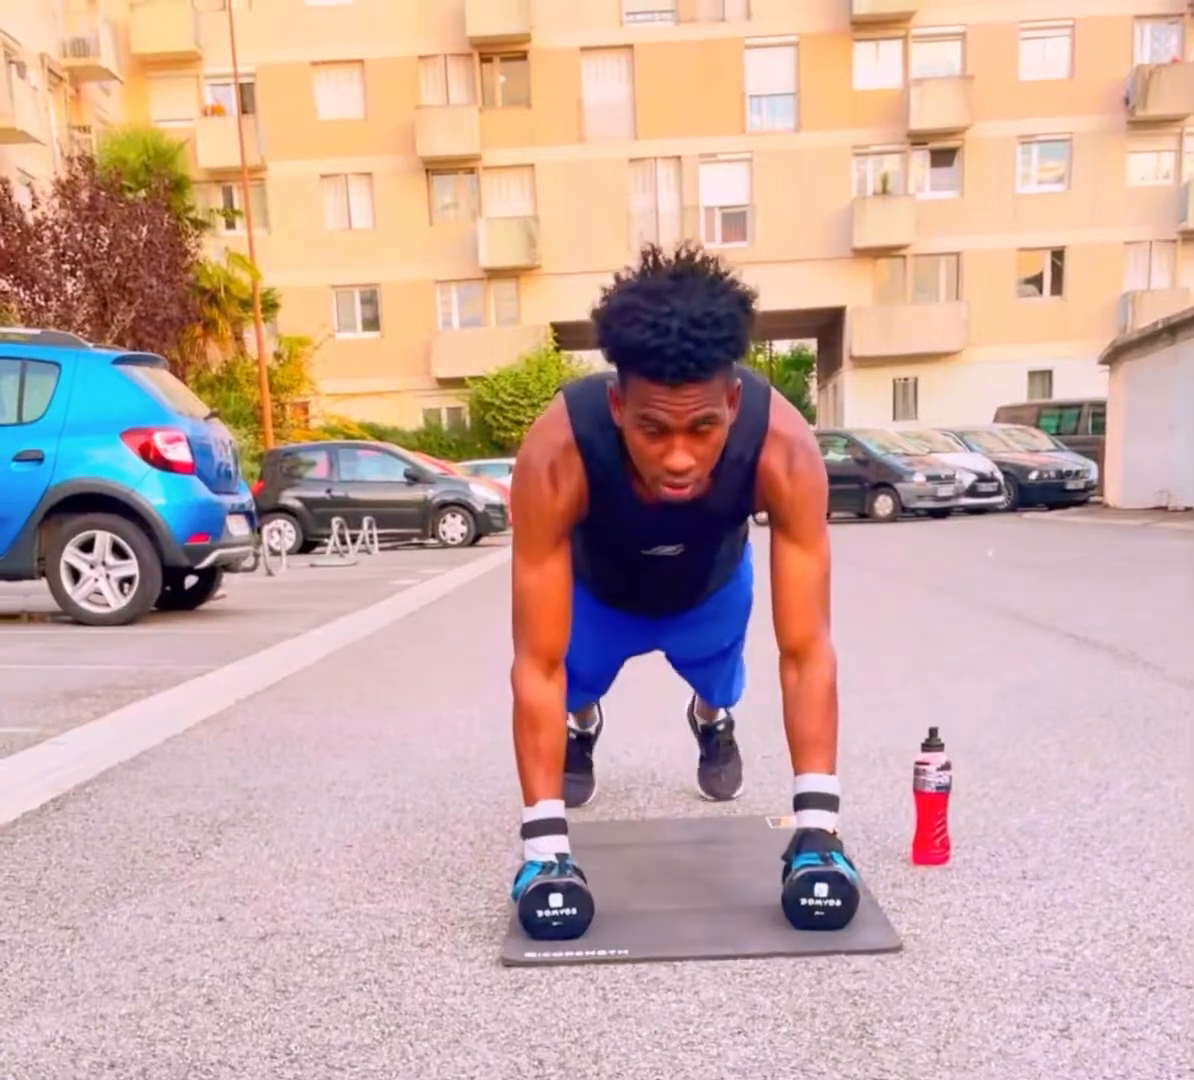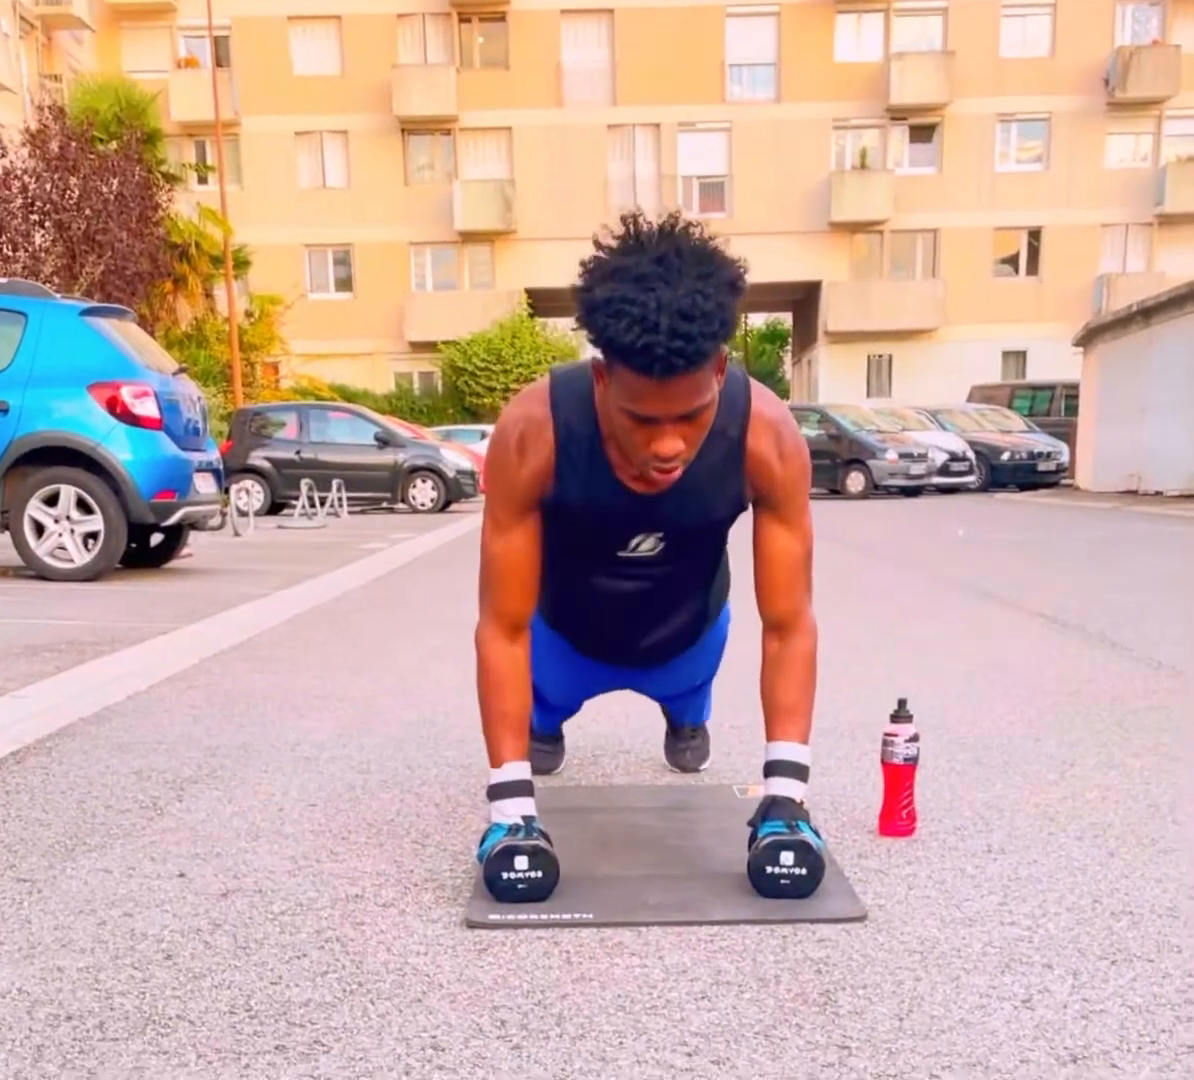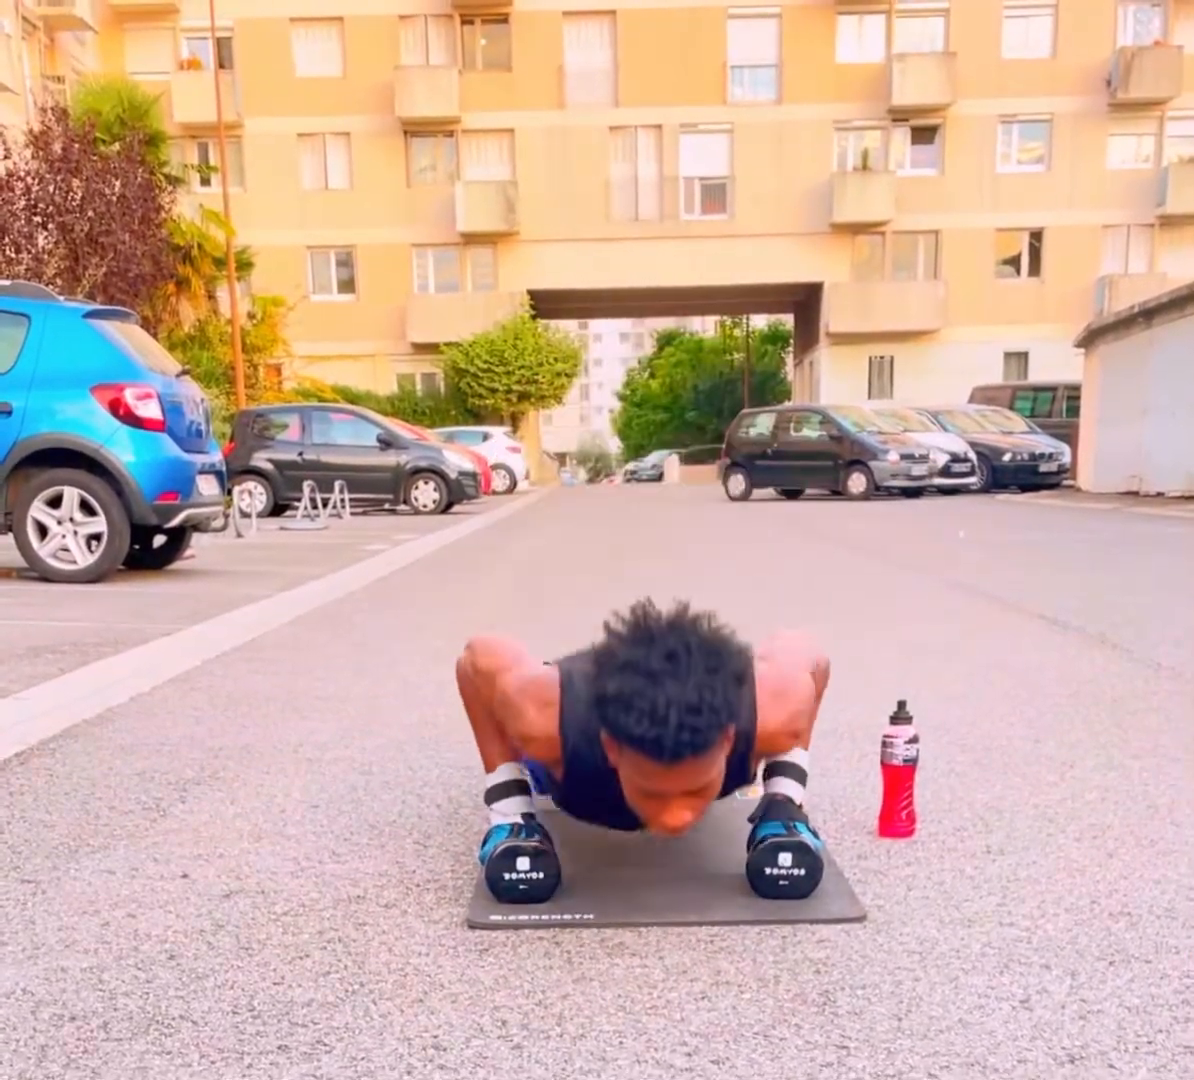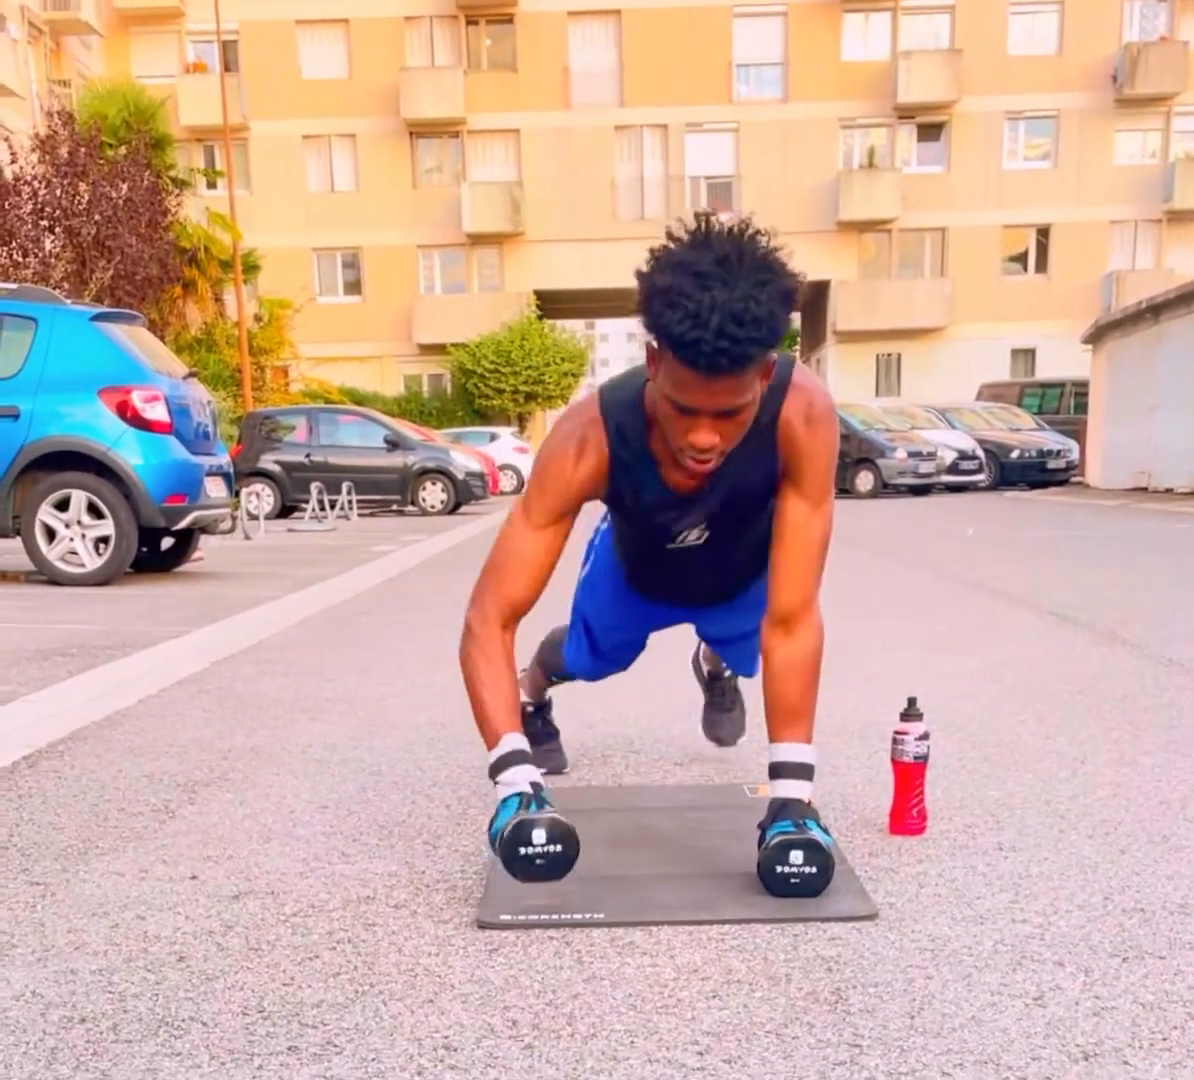
dt=1s
person 1, frame 1
left shoulder: (783, 446)
right shoulder: (556, 452)
left elbow: (806, 650)
right elbow: (538, 664)
left wrist: (817, 822)
right wrist: (545, 840)
left hip: (711, 585)
right hip: (599, 593)
left ankle: (713, 724)
right ankle: (580, 729)
person 1, frame 2
left shoulder: (768, 435)
right shoulder: (532, 431)
left elbow: (788, 625)
right elbow: (504, 628)
left wrist: (785, 790)
right wrist: (511, 803)
left hip: (688, 629)
right hip: (567, 631)
left knee: (686, 704)
right knee: (543, 715)
left ankle: (684, 717)
right ankle: (543, 725)
person 1, frame 3
left shoulder: (772, 714)
right shoulder: (546, 721)
left elbow: (811, 661)
right elbow: (475, 662)
left wrist: (785, 794)
right wrist: (507, 806)
person 1, frame 4
left shoulder: (803, 414)
right shoulder: (591, 438)
left elbow: (791, 619)
right elbow: (488, 618)
left wrist: (791, 790)
right wrist: (514, 772)
left hip: (742, 577)
right hip: (636, 566)
left knee: (740, 656)
right knee: (593, 655)
left ankle: (716, 667)
right ankle: (534, 695)
